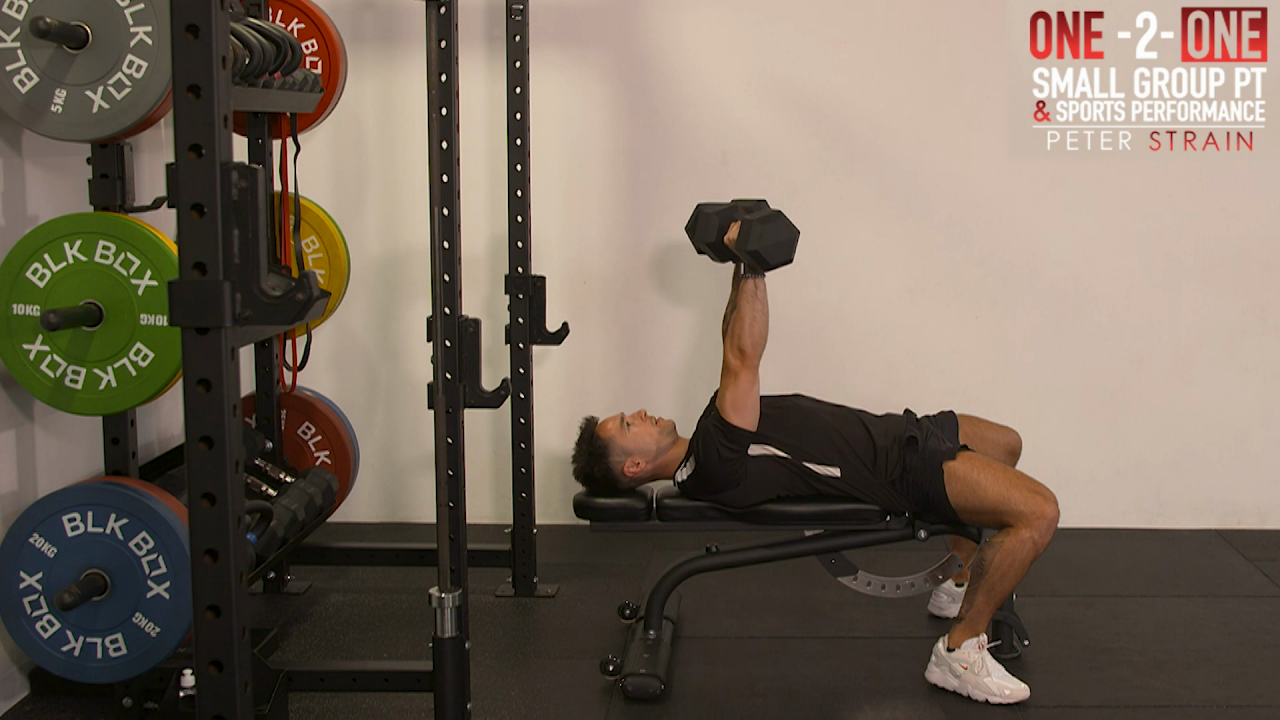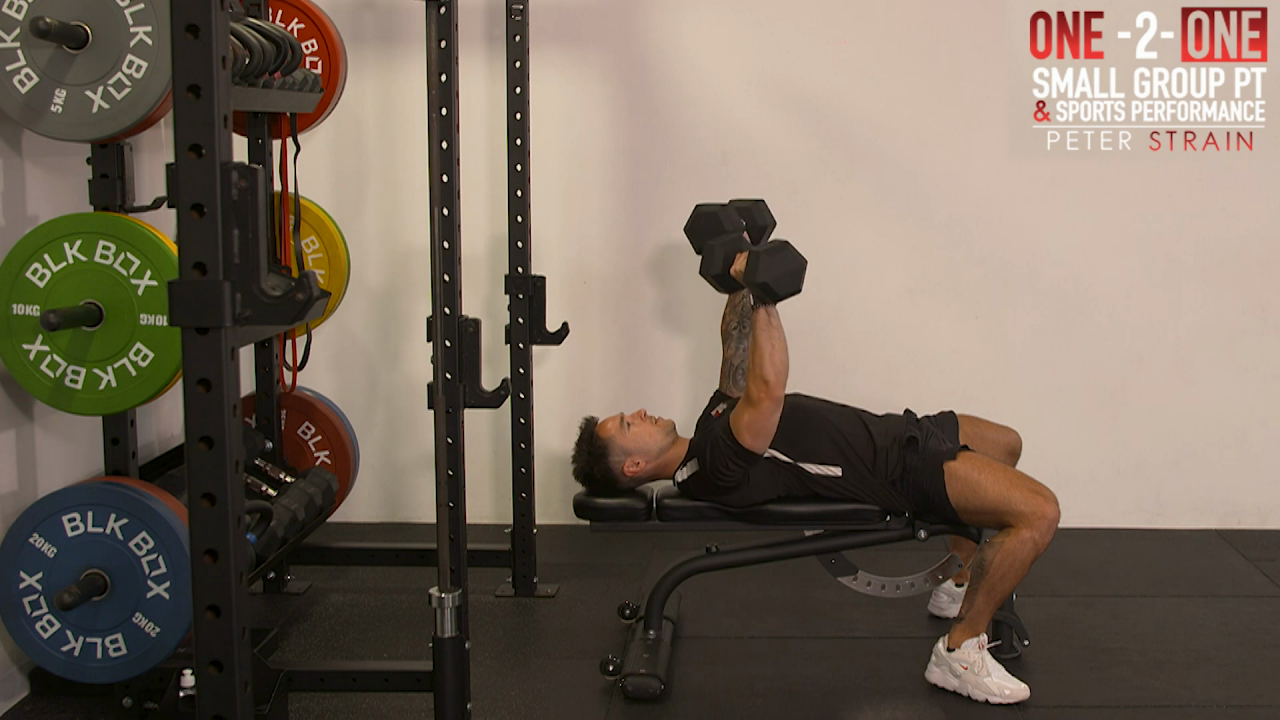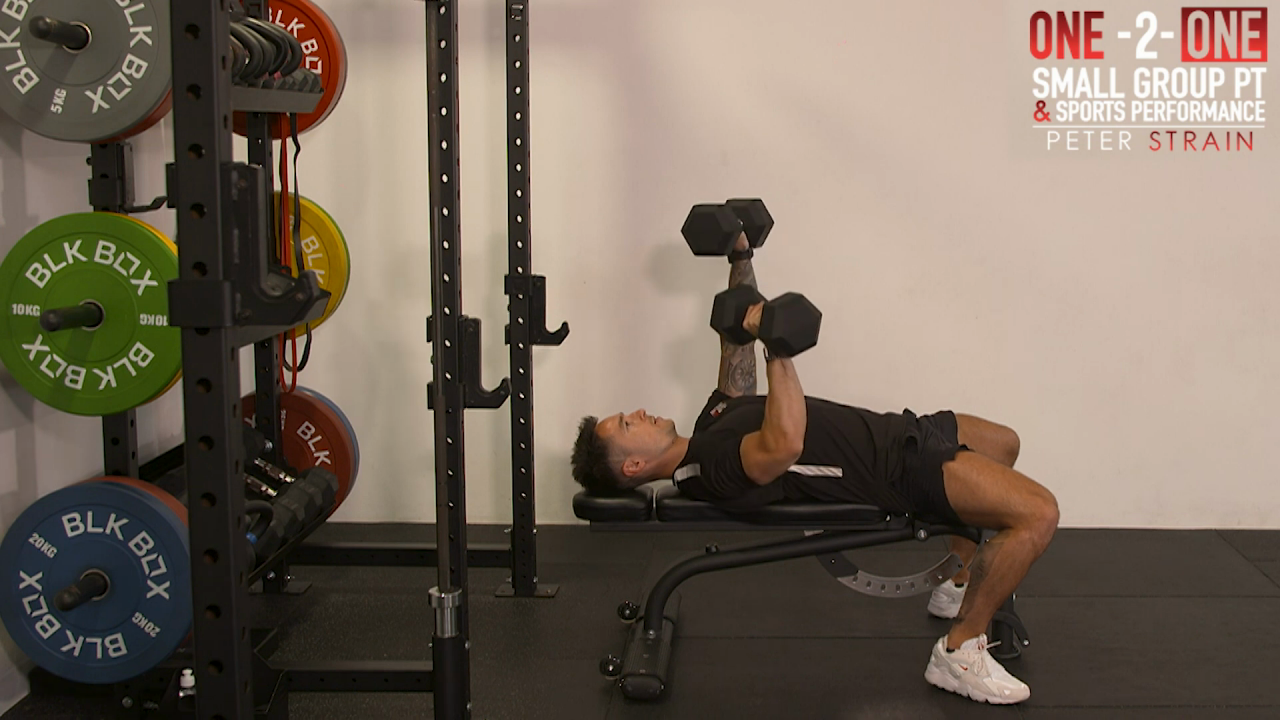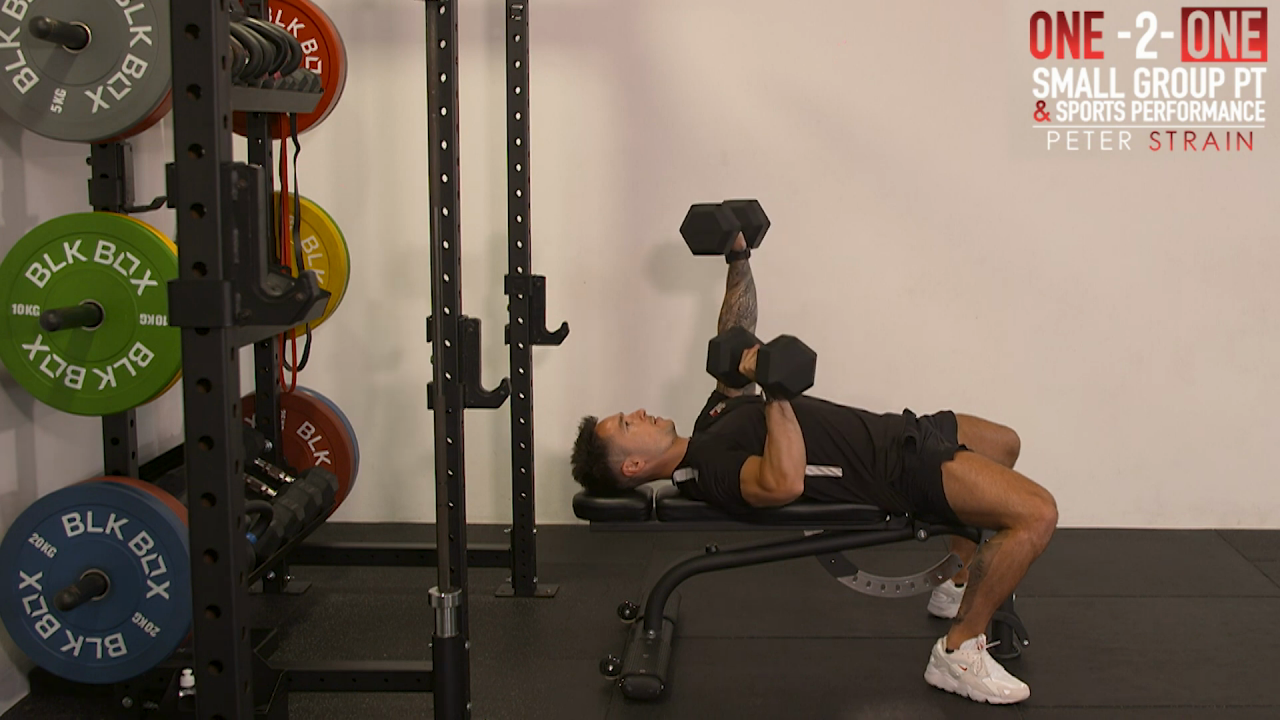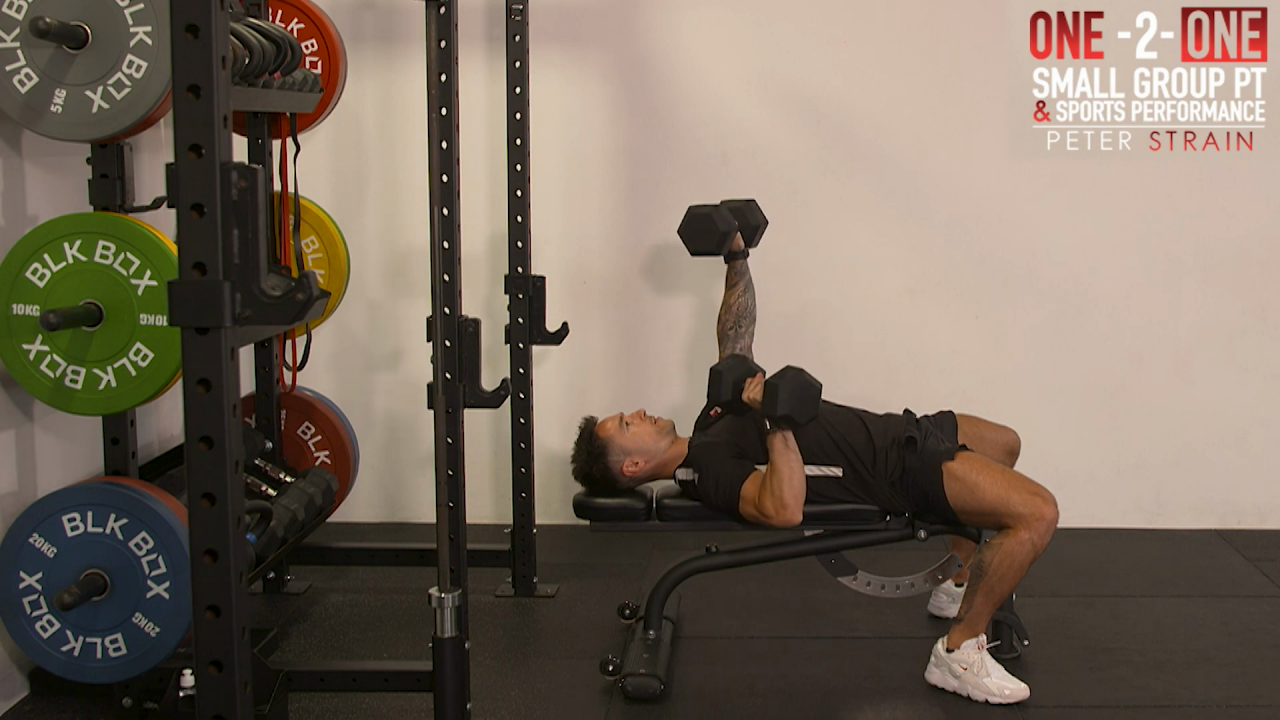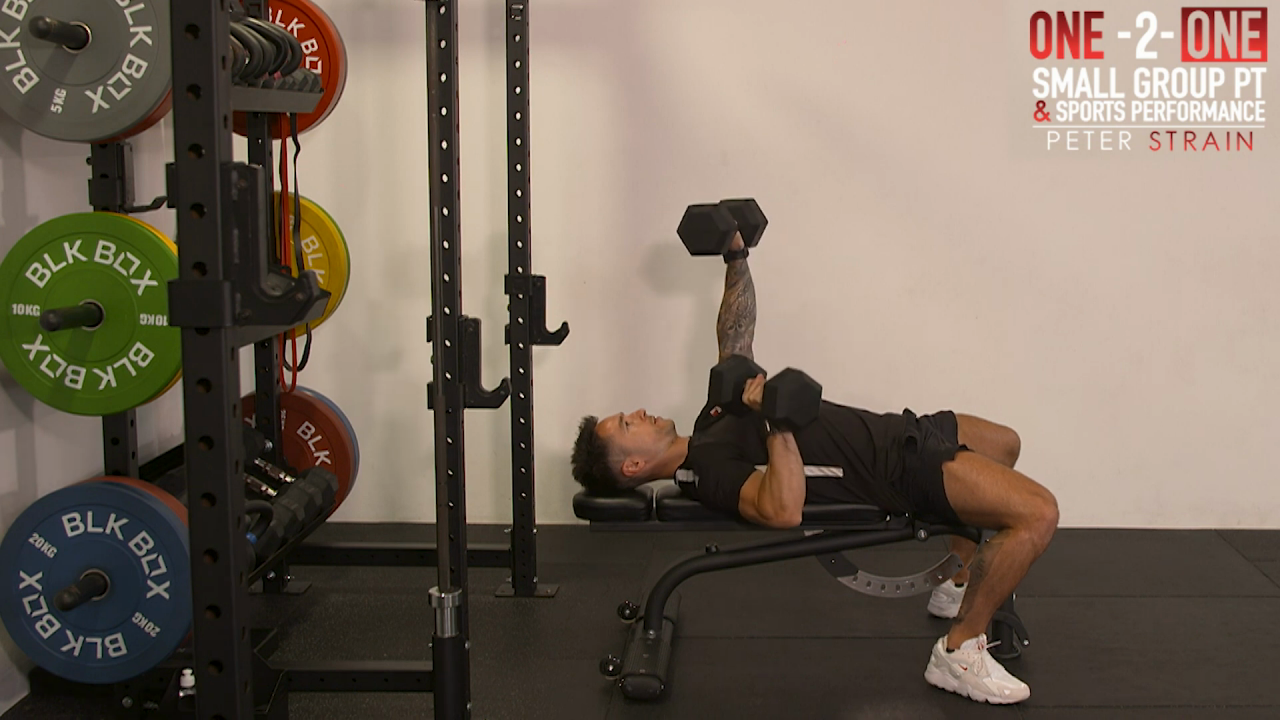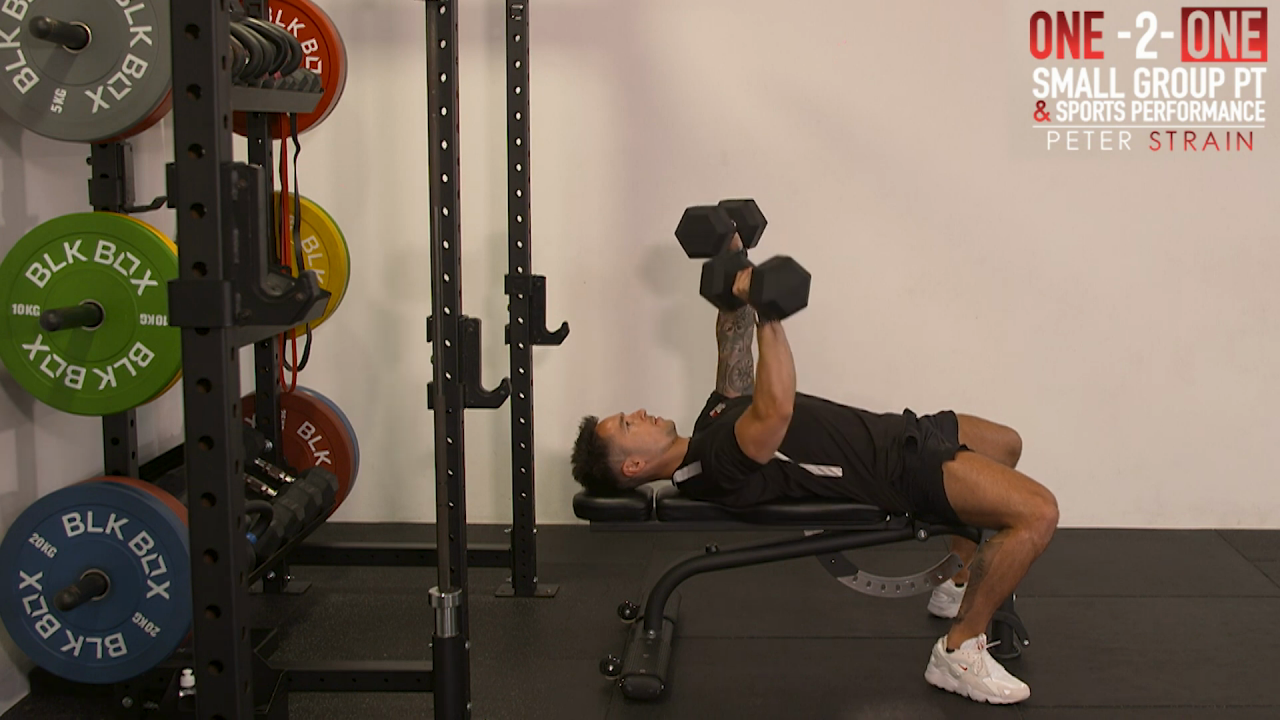
dt=0.5s
person 1, frame 1
left shoulder: (712, 433)
right shoulder: (712, 468)
left elbow: (737, 349)
right elbow: (743, 360)
left wrist: (743, 264)
right wrist: (752, 268)
right hip: (901, 470)
left knee: (1005, 444)
right knee: (1038, 511)
left ankle: (964, 586)
right ankle: (960, 653)
person 1, frame 2
left shoulder: (712, 423)
right shoulder: (711, 466)
left elbow: (737, 346)
right elbow: (769, 392)
left wrist: (740, 263)
right wrist: (761, 290)
right hip: (901, 471)
left knee: (1005, 443)
right knee: (1038, 510)
left ankle: (963, 588)
right ankle: (961, 653)
person 1, frame 3
left shoulder: (714, 422)
right shoulder: (710, 468)
left elbow: (736, 345)
right elbow: (785, 442)
left wrist: (741, 259)
right wrist: (777, 345)
right hip: (901, 471)
left knee: (1003, 443)
right knee: (1038, 513)
left ankle: (962, 587)
right ankle: (960, 653)
person 1, frame 4
left shoulder: (714, 420)
right shoulder: (707, 469)
right elbow: (786, 481)
left wrist: (738, 257)
right hip: (901, 471)
left knee: (1004, 444)
right knee: (1037, 513)
left ankle: (962, 587)
right ankle: (959, 653)
person 1, frame 5
left shoulder: (714, 422)
right shoulder: (709, 468)
left elbow: (735, 340)
right elbow: (785, 509)
left wrist: (736, 258)
right wrist: (775, 415)
right hip: (903, 470)
left knee: (1004, 443)
right knee: (1037, 512)
left ankle: (962, 587)
right ankle: (960, 654)
person 1, frame 6
left shoulder: (713, 422)
right shoulder: (709, 470)
left elbow: (736, 342)
right elbow: (785, 511)
left wrist: (736, 256)
right wrist: (774, 417)
right hip: (901, 471)
left knee: (1004, 443)
right knee: (1037, 512)
left ankle: (962, 587)
right ankle: (960, 653)
person 1, frame 7
left shoulder: (713, 424)
right shoulder: (711, 465)
left elbow: (734, 342)
right elbow: (778, 408)
left wrist: (735, 258)
right wrist: (765, 309)
right hip: (900, 469)
left knee: (1005, 443)
right knee: (1037, 512)
left ankle: (964, 585)
right ankle: (959, 653)
